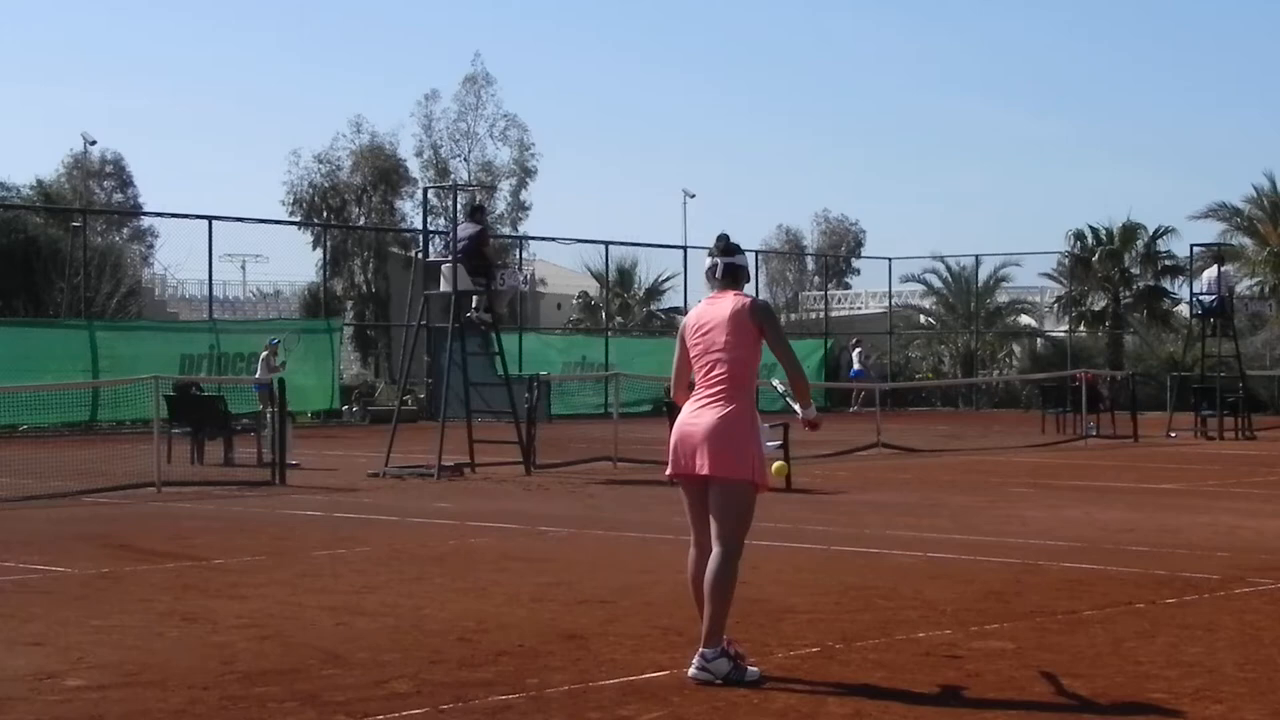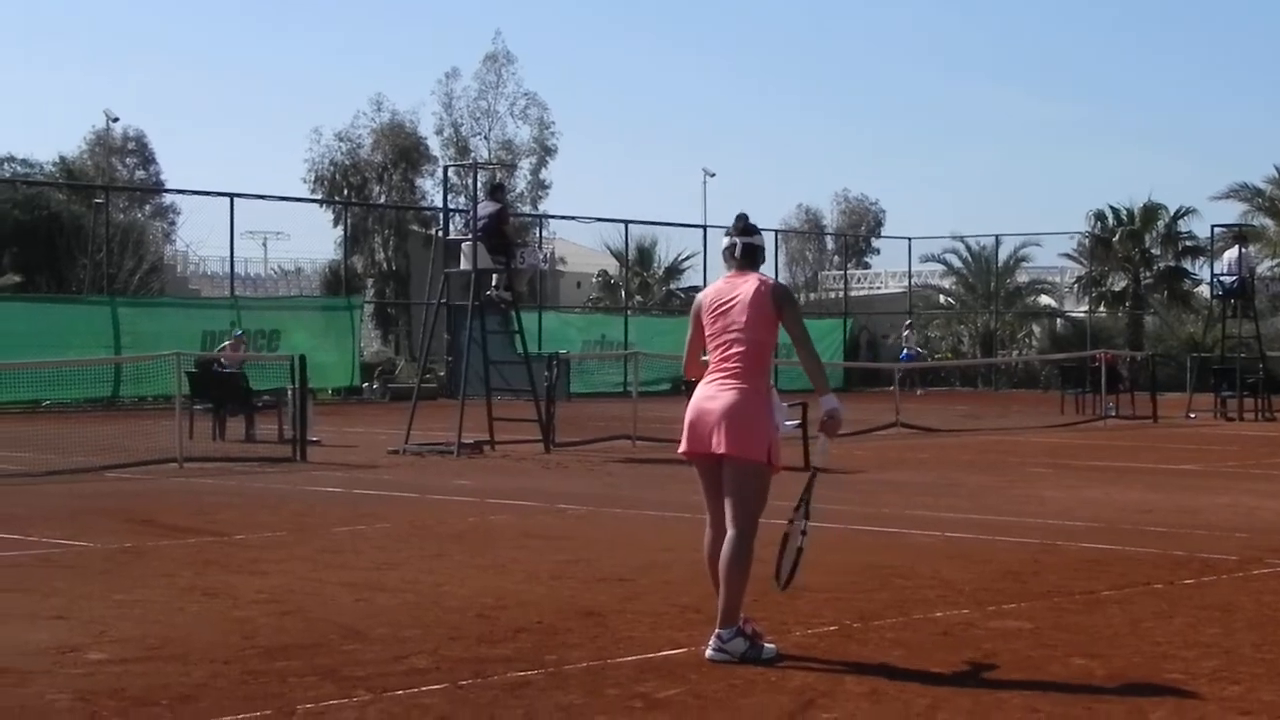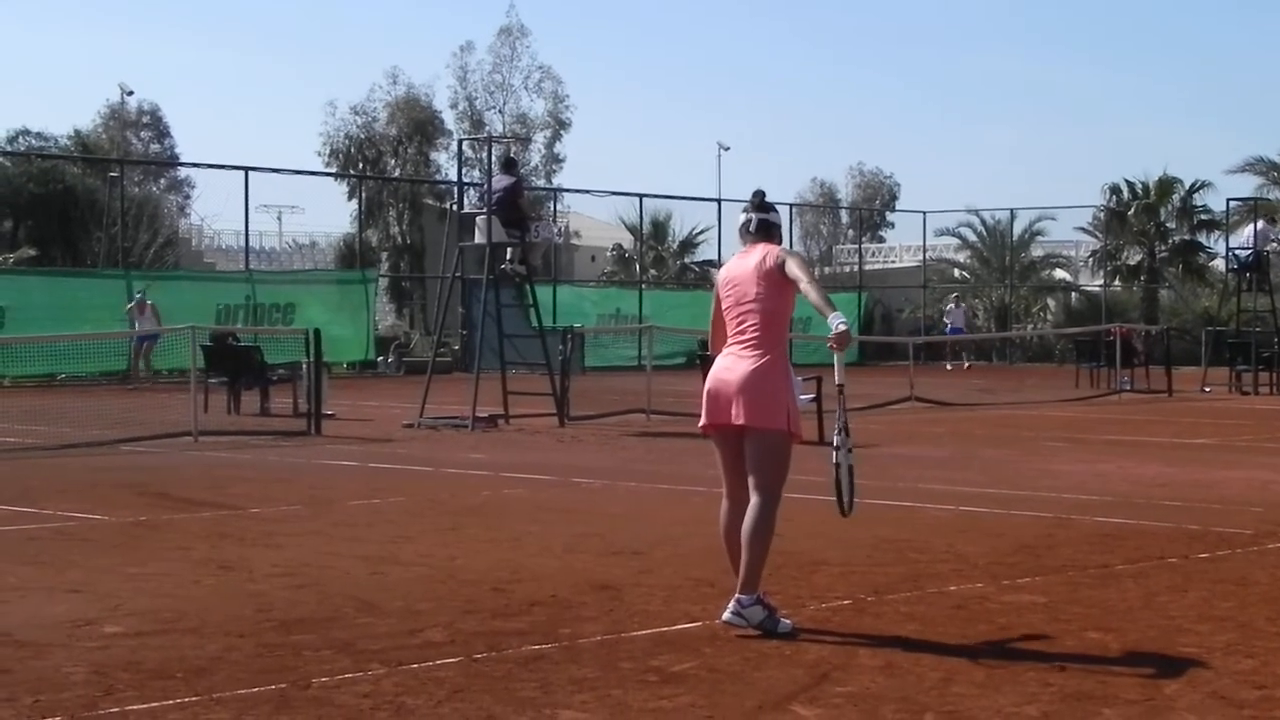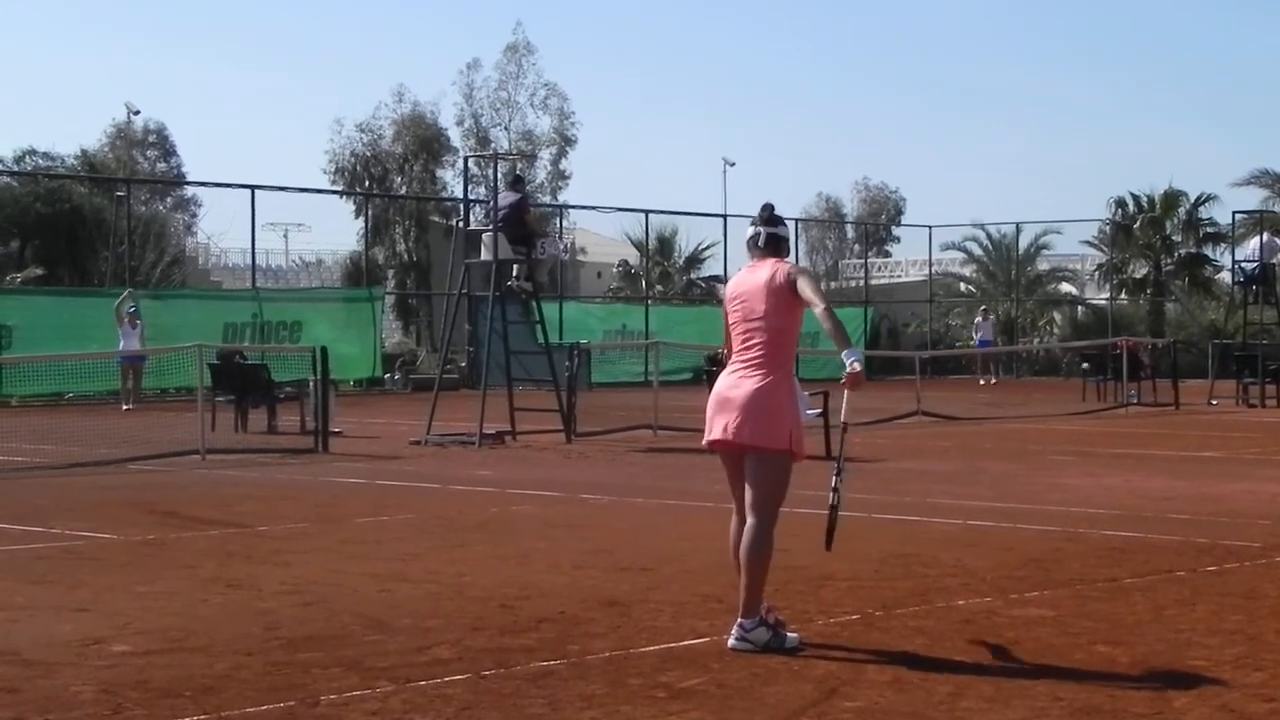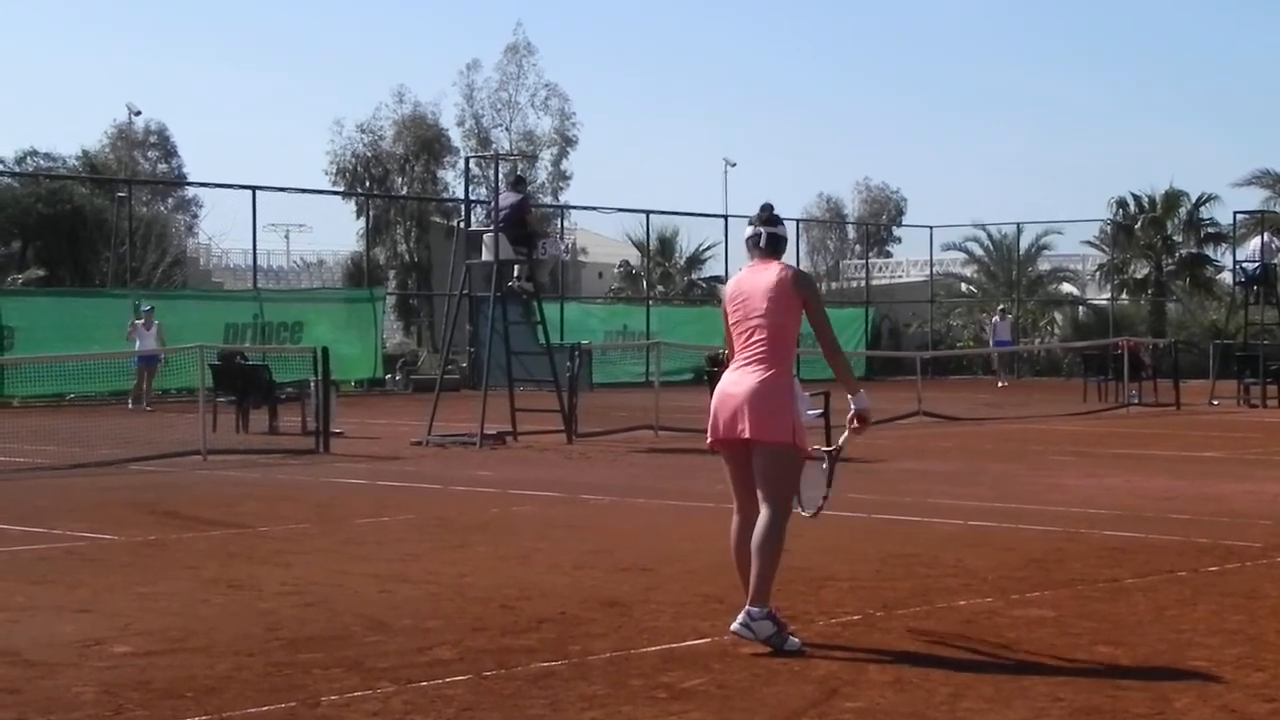
dt=1s
person 1, frame 1
left shoulder: (690, 318)
right shoulder: (753, 308)
right elbow: (790, 366)
right wrist: (808, 409)
left hip: (687, 430)
right hip: (730, 432)
left knee: (703, 543)
right knee: (727, 546)
left ankle: (714, 643)
right ankle: (710, 655)
person 1, frame 2
left shoulder: (704, 298)
right shoulder: (774, 292)
right elbow: (804, 347)
right wrist: (828, 401)
left hip: (703, 408)
right hip: (745, 412)
left knee: (719, 522)
right knee: (742, 526)
left ankle: (731, 622)
right ankle: (725, 636)
person 1, frame 3
left shoulder: (725, 271)
right shoulder: (781, 257)
right elbow: (807, 282)
right wrist: (837, 321)
left hip: (721, 380)
right hip: (762, 381)
left knee: (736, 494)
right knee: (764, 495)
left ankle: (746, 596)
right ankle: (746, 600)
person 1, frame 4
left shoulder: (733, 285)
right shoulder: (792, 274)
right elbow: (821, 307)
right wrist: (850, 356)
left hip: (726, 394)
right hip: (765, 400)
left knee: (745, 511)
right knee: (762, 515)
left ankle: (754, 611)
right ankle: (748, 624)
person 1, frame 5
left shoulder: (731, 286)
right shoulder: (795, 279)
right elbow: (829, 344)
right wrist: (857, 398)
left hip: (727, 393)
right hip: (769, 395)
left knee: (746, 508)
right knee: (775, 508)
left ankle: (756, 608)
right ankle: (755, 612)
